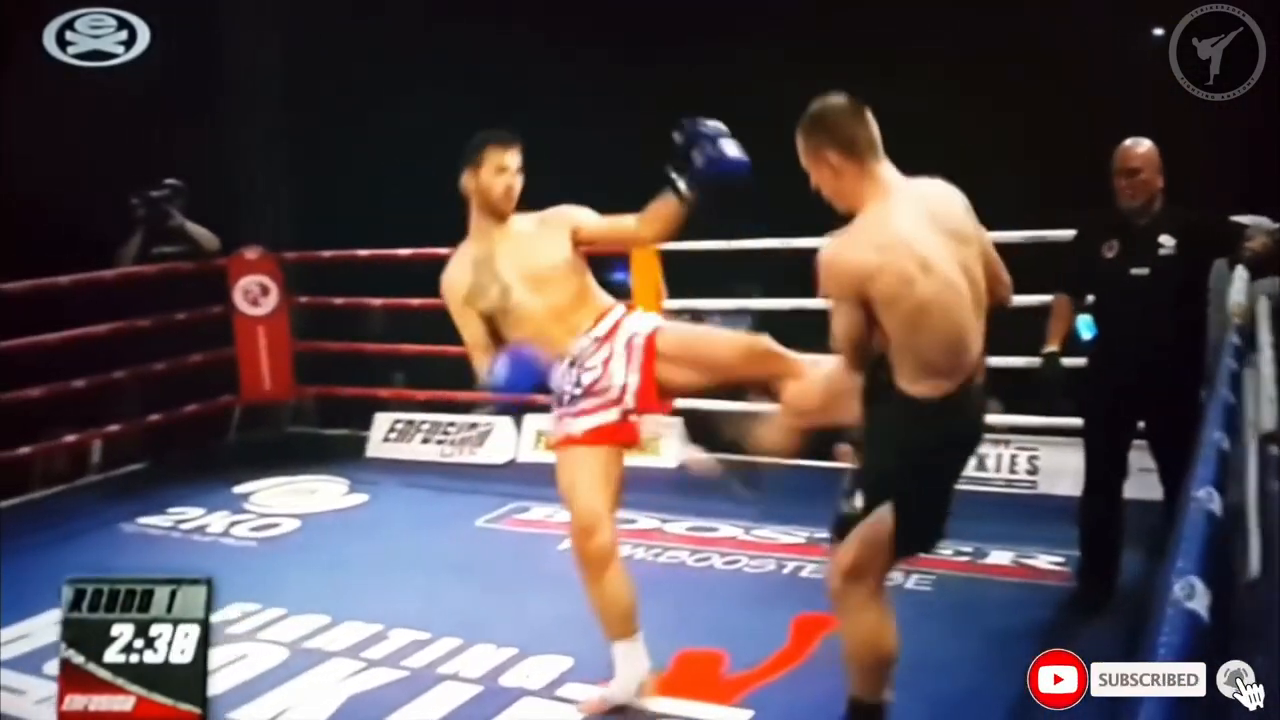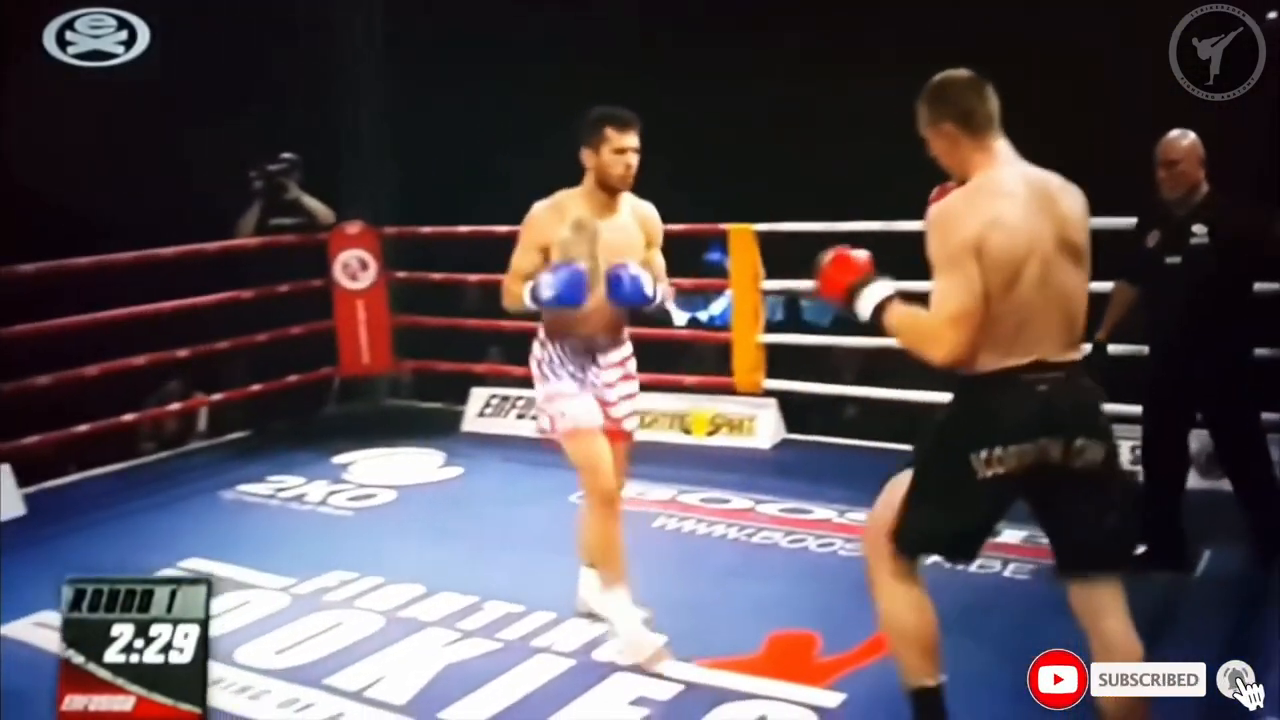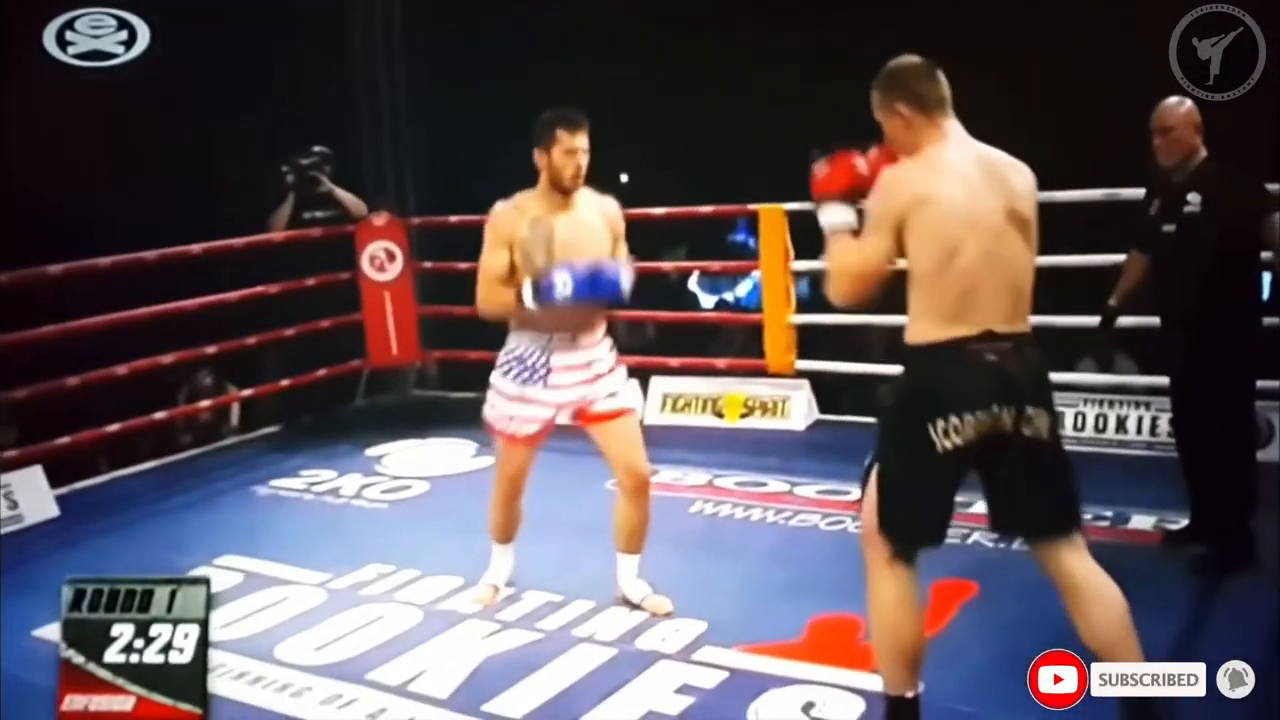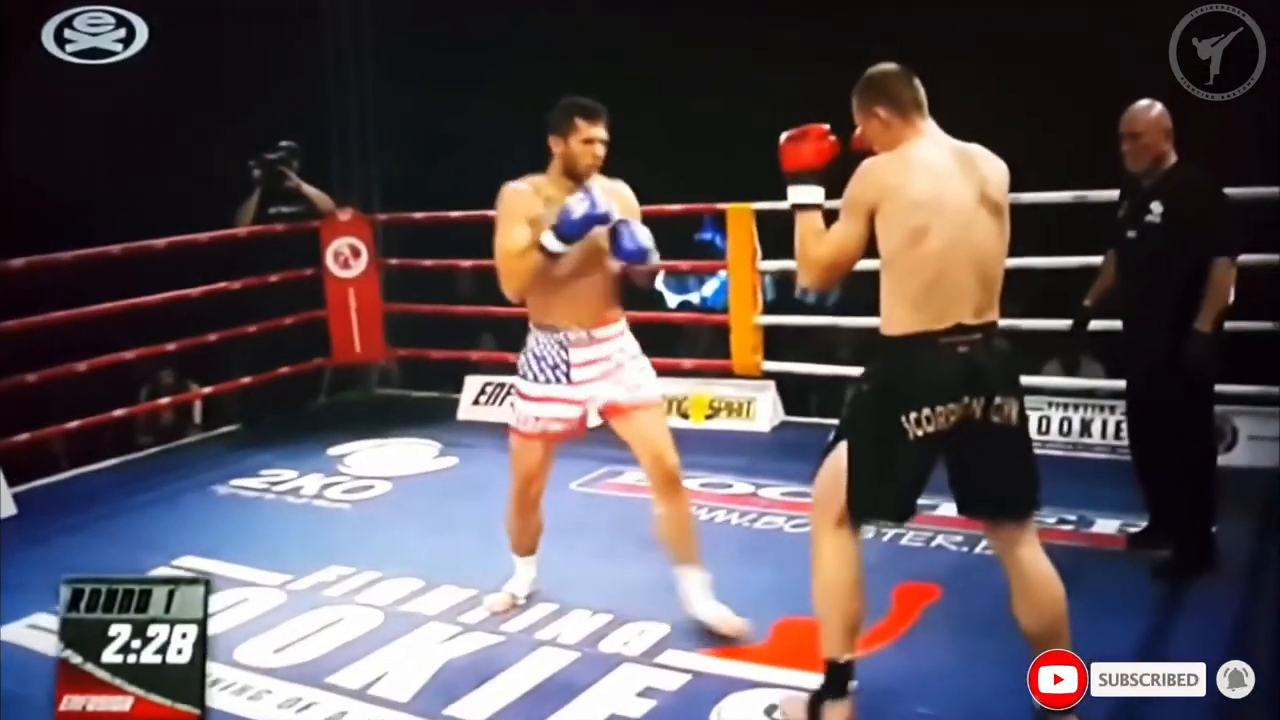
dt=0.5s
person 1, frame 1
left shoulder: (849, 255)
right shoulder: (945, 198)
left elbow: (853, 349)
right elbow: (1000, 292)
left hip: (924, 422)
right hip: (951, 383)
left knee: (852, 575)
right knee: (809, 391)
person 1, frame 2
left shoulder: (958, 214)
right shoulder: (1070, 199)
left elbow: (948, 343)
left wrist: (869, 293)
left hip: (993, 411)
right hip: (1071, 405)
left knee: (887, 548)
right knee: (1100, 595)
person 1, frame 3
left shoulder: (902, 183)
right shoulder: (1018, 175)
left elbow: (846, 290)
left wrist: (836, 208)
left hip: (941, 380)
right hip: (1018, 371)
left knee: (886, 551)
right knee: (1066, 554)
person 1, frame 4
left shoulder: (878, 175)
right shoulder: (992, 168)
left elbow: (818, 276)
left wrist: (803, 185)
left hip: (913, 369)
right hip: (987, 362)
left knee: (834, 513)
right knee: (1017, 538)
person 2, frame 1
left shoulder: (557, 222)
right shoulder: (460, 277)
left elbow: (645, 230)
right elbow: (486, 364)
left wrist: (688, 178)
right wrist: (502, 373)
left hip: (629, 343)
right hip: (577, 391)
left knee: (754, 352)
right knee: (591, 540)
right ankle: (630, 673)
person 2, frame 2
left shoulder: (645, 216)
right shoulder: (548, 217)
left elbow: (662, 288)
right elbow: (510, 294)
left wrist: (650, 292)
right wrist: (540, 296)
left hip: (615, 357)
right hip: (564, 360)
left knee: (607, 489)
right knee: (604, 489)
left ankle: (594, 590)
right ankle: (625, 612)
person 2, frame 3
left shoulder: (606, 211)
right shoulder: (509, 217)
left elbow: (621, 272)
right elbow: (486, 301)
left wrist: (618, 284)
right wrist: (538, 294)
left hip: (593, 358)
right hip: (531, 360)
left knee: (636, 475)
right knee: (509, 482)
left ankle: (629, 580)
right ankle: (500, 567)
person 2, frame 4
left shoulder: (618, 196)
right shoulder: (519, 197)
left elbow: (638, 278)
right elbow: (512, 284)
left wrist: (640, 256)
right wrist: (559, 234)
left hip: (612, 347)
right hip: (549, 353)
left knee: (666, 469)
right knee: (526, 484)
left ankle: (697, 594)
right ankle: (521, 581)
person 3, frame 1
left shoulder: (1192, 229)
right shoulder: (1095, 234)
left elbow: (1247, 242)
right elbow: (1068, 294)
left wrist: (1255, 249)
right wrist: (1053, 347)
left hip: (1174, 377)
right hip: (1111, 375)
left knee: (1180, 475)
right knee: (1102, 477)
right ankle: (1097, 578)
person 3, frame 2
left shoulder: (1231, 220)
right shoulder: (1152, 224)
right elbow: (1131, 282)
right wrist: (1103, 333)
left hip: (1222, 365)
right hip: (1167, 363)
right knee: (1160, 458)
right ankle: (1166, 546)
person 3, frame 3
left shoulder: (1229, 184)
right shoulder: (1159, 191)
right elbow: (1144, 252)
right wrist: (1115, 301)
left hip: (1228, 334)
right hip: (1181, 332)
left knee: (1228, 434)
right knee: (1191, 431)
left ankle: (1234, 539)
right ankle: (1206, 521)
person 3, frame 4
left shoulder: (1197, 192)
right shoulder: (1132, 192)
left elbow: (1223, 262)
left wrist: (1203, 329)
right wrist: (1090, 302)
left hip: (1183, 341)
right hip: (1142, 337)
left knee: (1187, 440)
right knee: (1145, 432)
left ankle: (1195, 544)
right ankle: (1165, 522)
